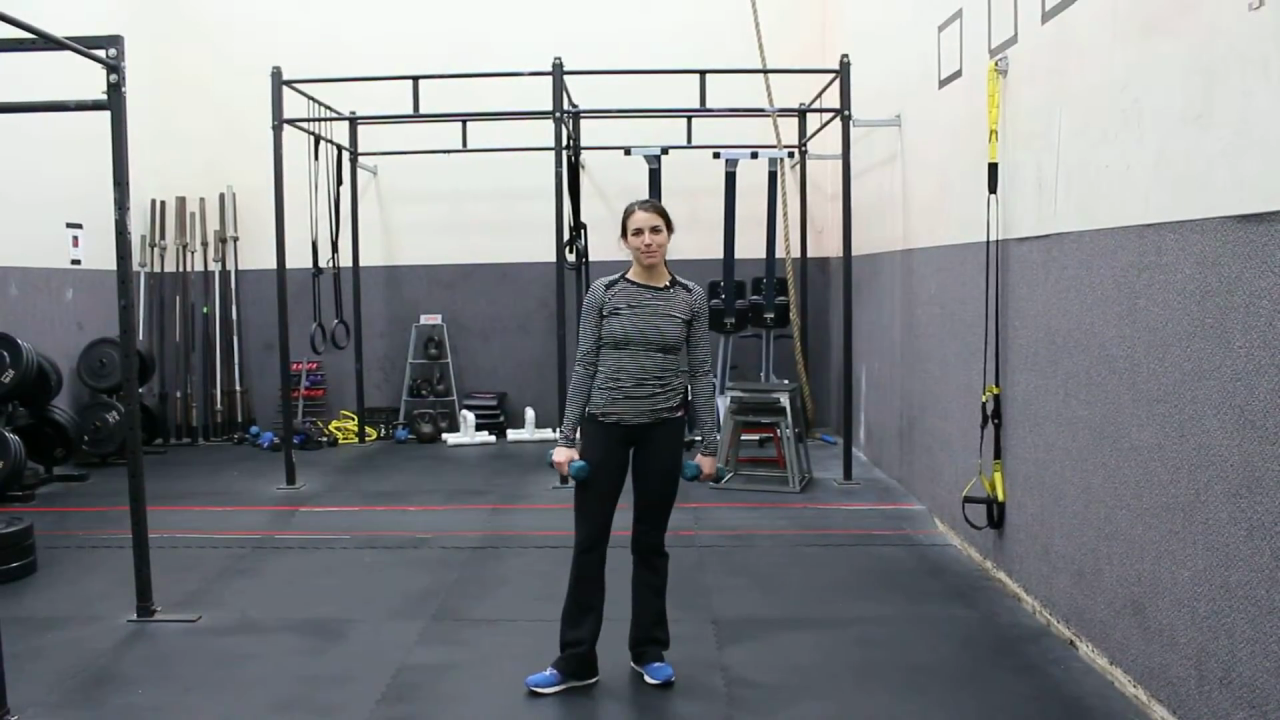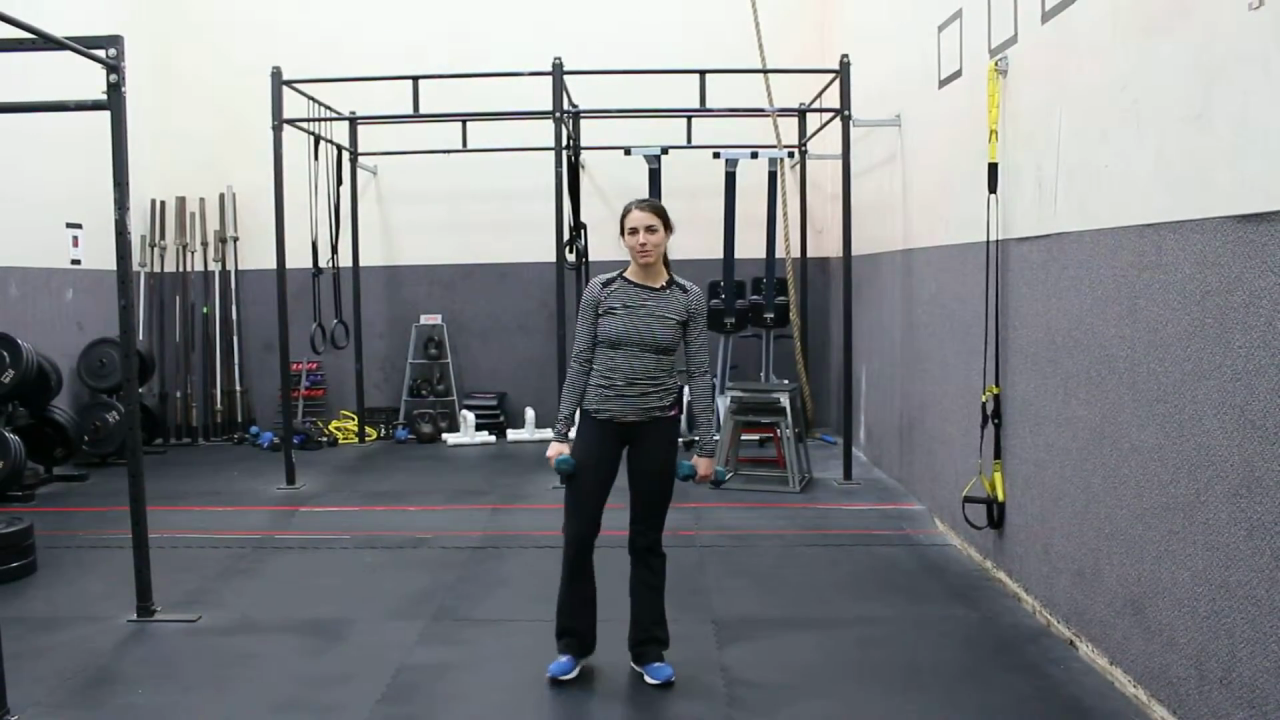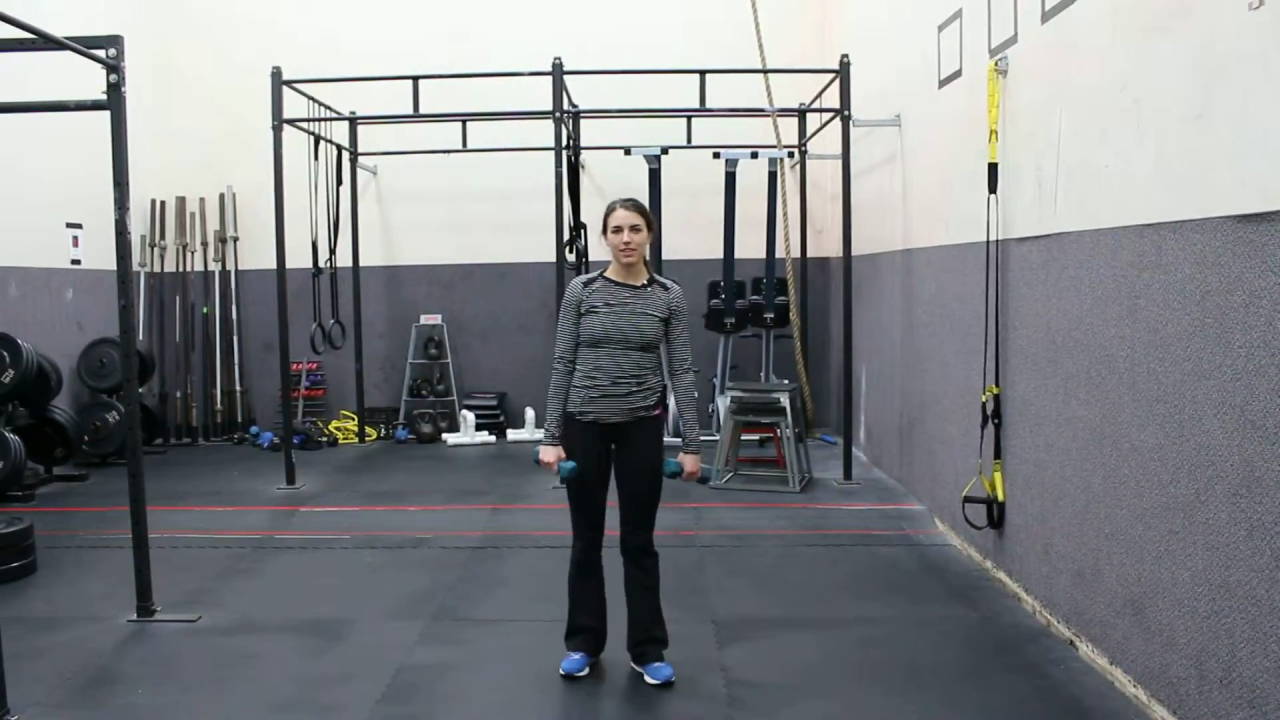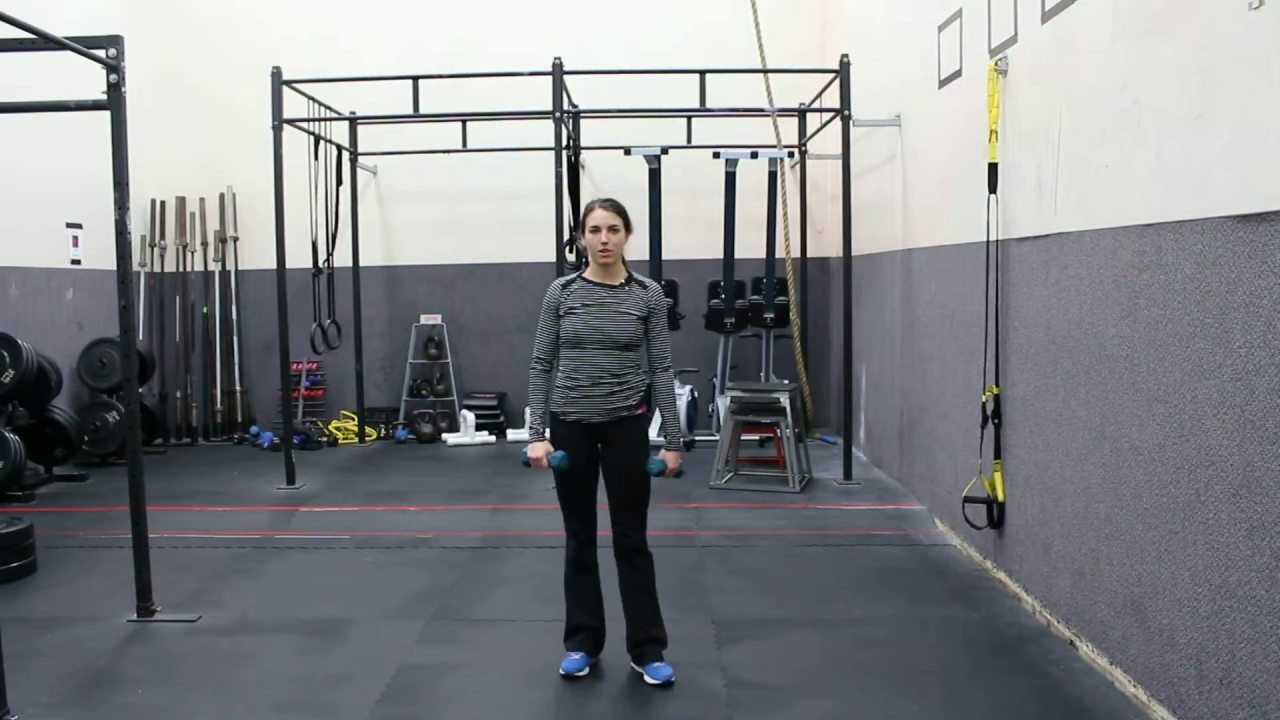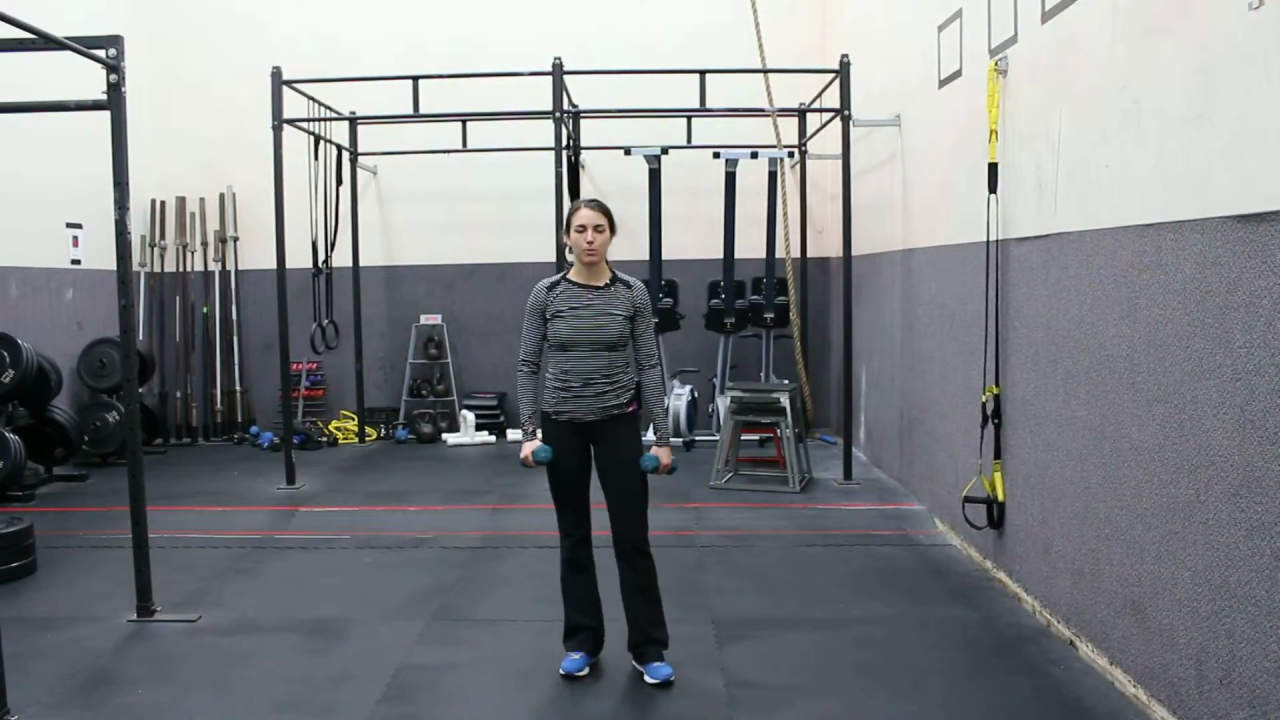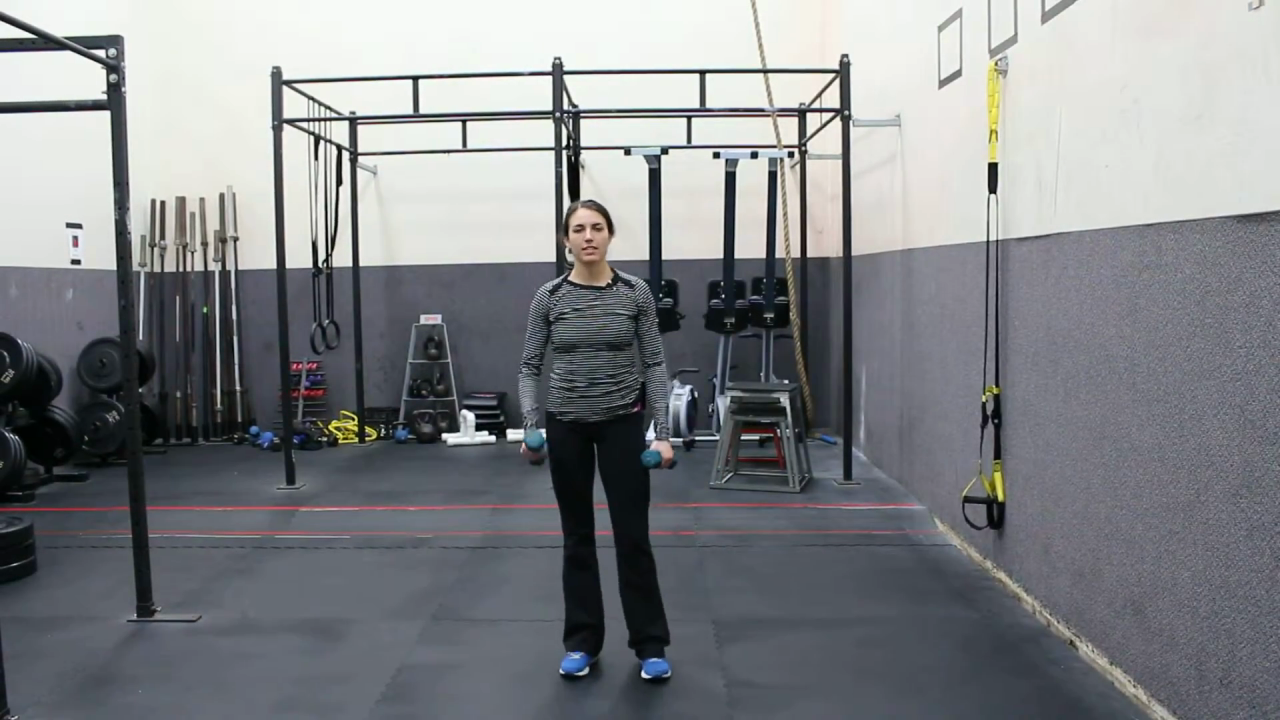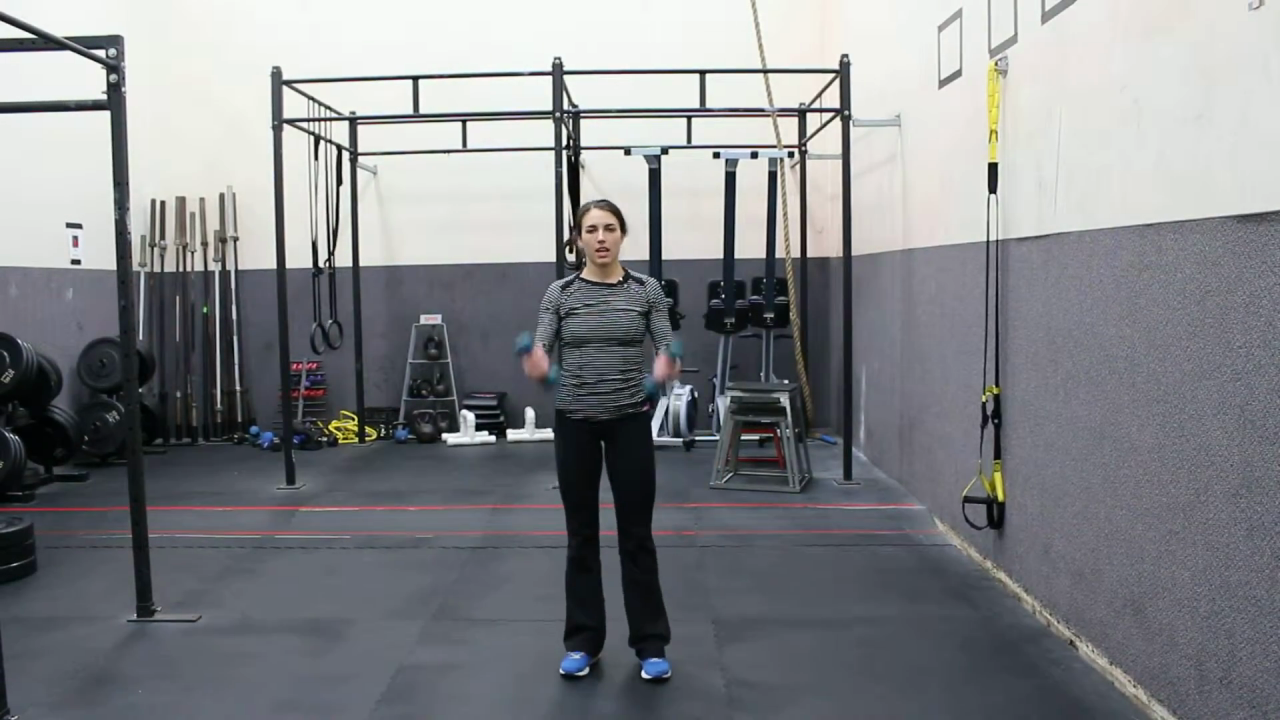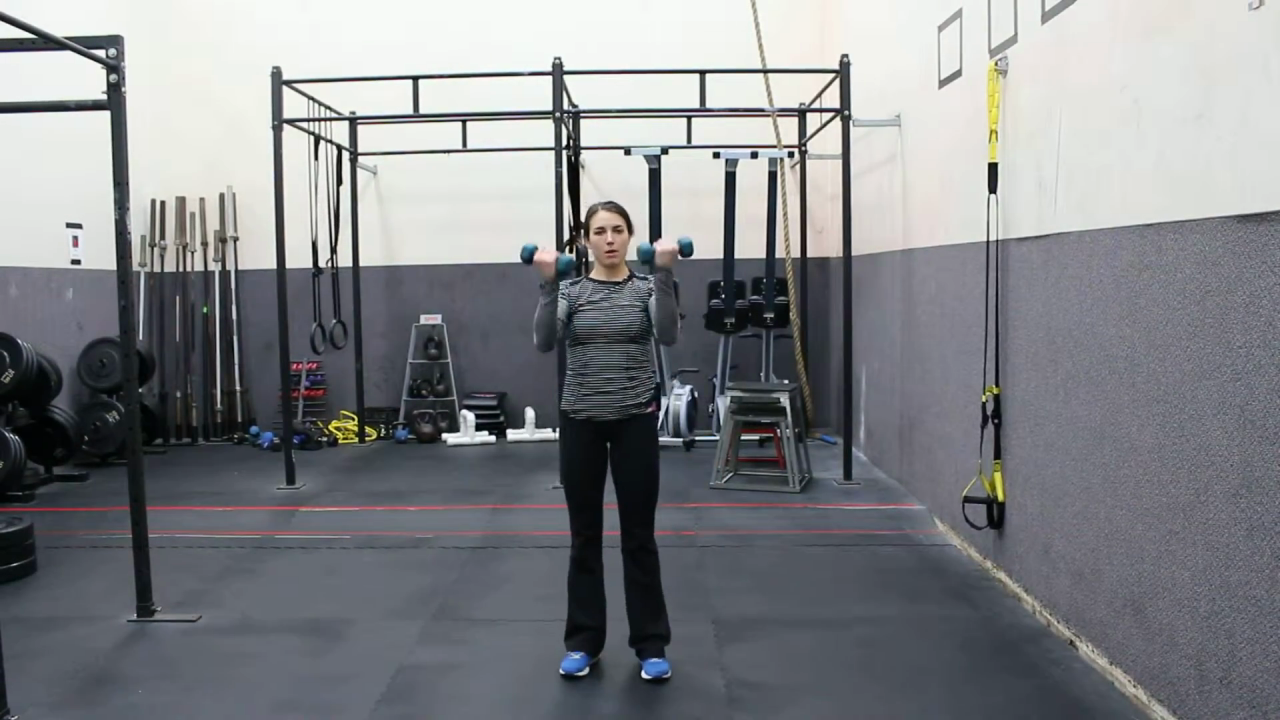
dt=0.3s
person 1, frame 1
left shoulder: (691, 297)
right shoulder: (603, 292)
left elbow: (701, 373)
right elbow: (584, 366)
left wrist: (709, 444)
right wrist: (566, 436)
left hip: (662, 429)
right hip: (606, 425)
left knee: (650, 542)
right knee: (589, 541)
left ankle: (649, 652)
right ankle: (576, 660)
person 1, frame 2
left shoulder: (689, 298)
right shoulder: (599, 291)
left elbow: (699, 374)
right elbow: (579, 363)
left wrist: (706, 447)
right wrist: (560, 432)
left hip: (656, 427)
right hip: (599, 422)
left knee: (647, 541)
right knee: (578, 536)
left ankle: (648, 650)
right ankle: (573, 645)
person 1, frame 3
left shoulder: (669, 296)
right shoulder: (581, 291)
left elbow: (681, 371)
right elbow: (562, 365)
left wrist: (691, 444)
right wrist: (550, 436)
left hip: (641, 427)
right hip: (585, 424)
left knee: (639, 539)
right knee: (586, 537)
left ankle: (647, 650)
right ankle: (583, 642)
person 1, frame 4
left shoulder: (648, 294)
right shoulder: (560, 292)
left elbow: (661, 370)
right elbow: (541, 365)
left wrist: (672, 440)
right wrist: (537, 433)
left hip: (626, 425)
right hip: (570, 425)
left knee: (631, 539)
right knee: (579, 537)
left ankle: (647, 649)
right ankle: (582, 643)
person 1, frame 5
left shoulder: (633, 293)
right shoulder: (545, 293)
left elbow: (649, 366)
right elbow: (527, 366)
left wrist: (662, 436)
right wrist: (528, 431)
left hip: (618, 422)
right hip: (562, 425)
left knee: (632, 536)
right knee: (574, 536)
left ankle: (649, 648)
right ankle: (581, 642)
person 1, frame 6
left shoulder: (636, 292)
right shoulder: (548, 296)
left elbow: (654, 362)
right elbow: (530, 366)
left wrist: (662, 428)
right wrist: (529, 422)
left hip: (622, 422)
right hip: (566, 424)
left knee: (632, 534)
right knee: (577, 536)
left ankle: (650, 644)
right ankle: (582, 642)
person 1, frame 7
left shoulder: (647, 290)
right shoulder: (560, 293)
left elbow: (666, 350)
right elbow: (539, 353)
left wrist: (667, 367)
right wrist: (535, 364)
left hip: (630, 421)
right hip: (575, 422)
left knee: (636, 534)
right knee: (581, 535)
left ankle: (650, 643)
right ankle: (582, 642)
person 1, frame 8
left shoulder: (647, 287)
right shoulder: (570, 290)
left elbow: (667, 334)
right elbow: (544, 341)
left wrist: (664, 273)
right wrist: (547, 282)
left hip: (635, 421)
right hip: (580, 421)
left knee: (639, 535)
right knee: (584, 535)
left ankle: (651, 644)
right ankle: (582, 642)
